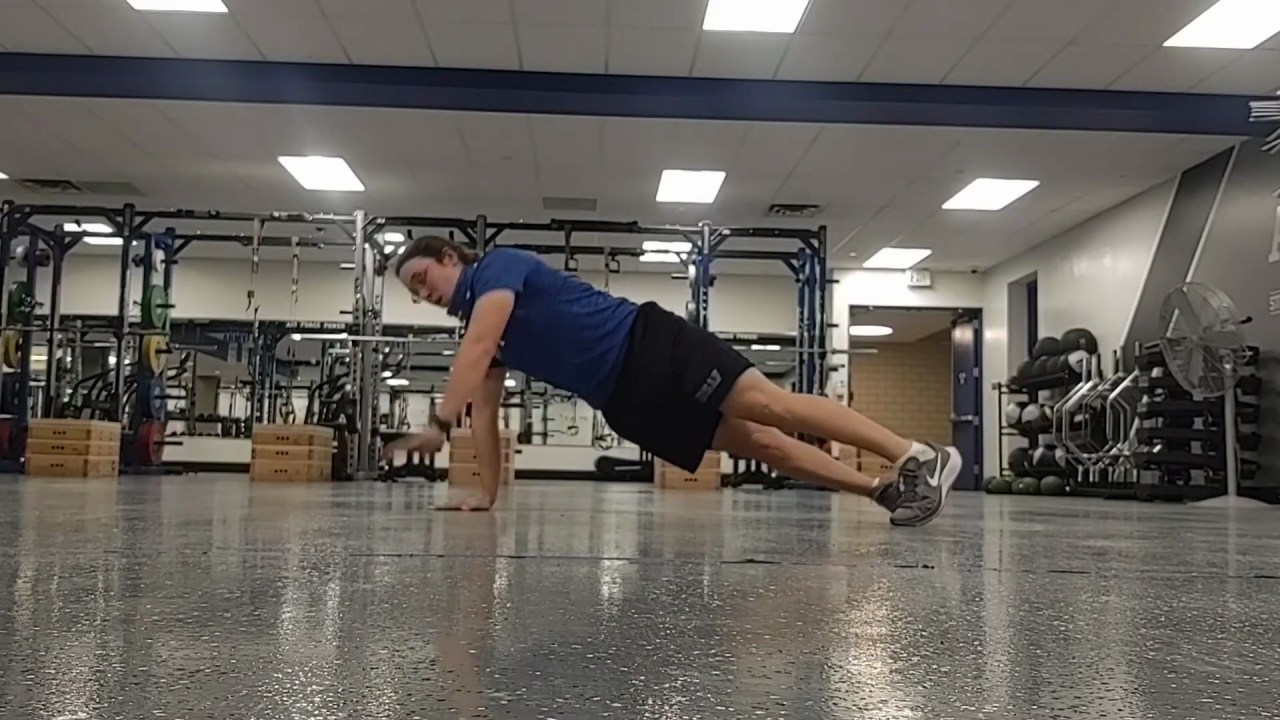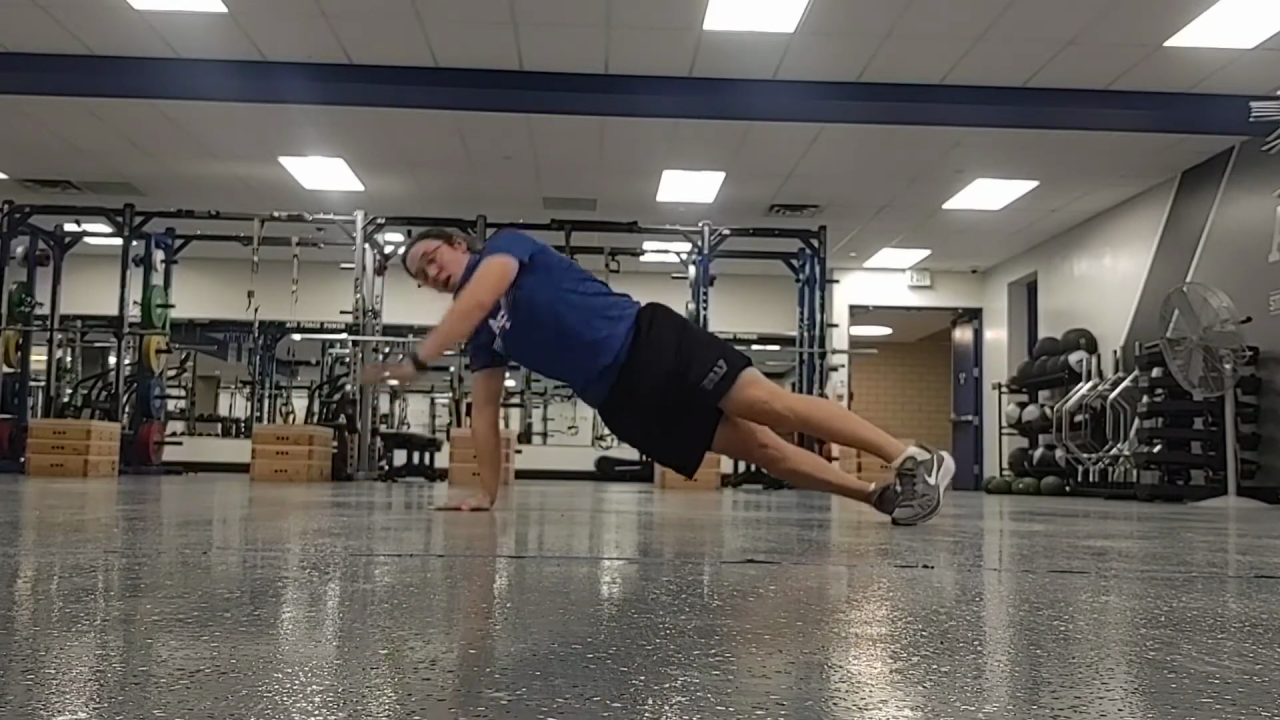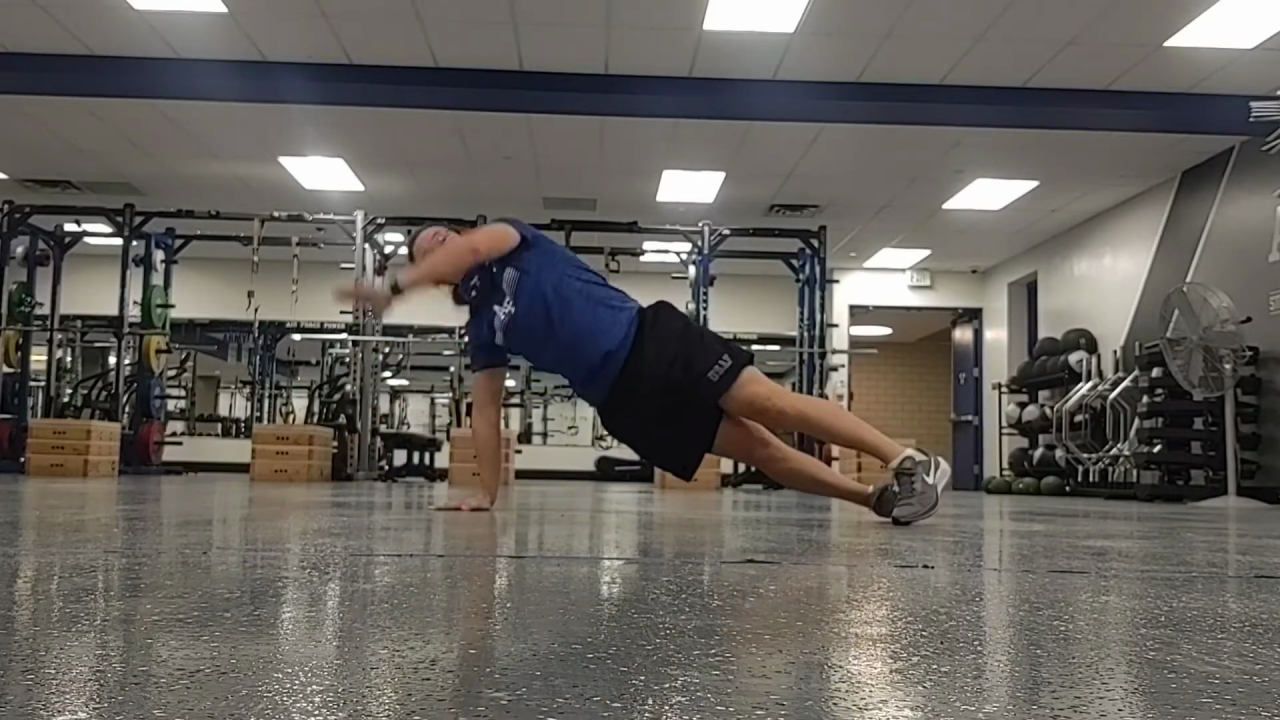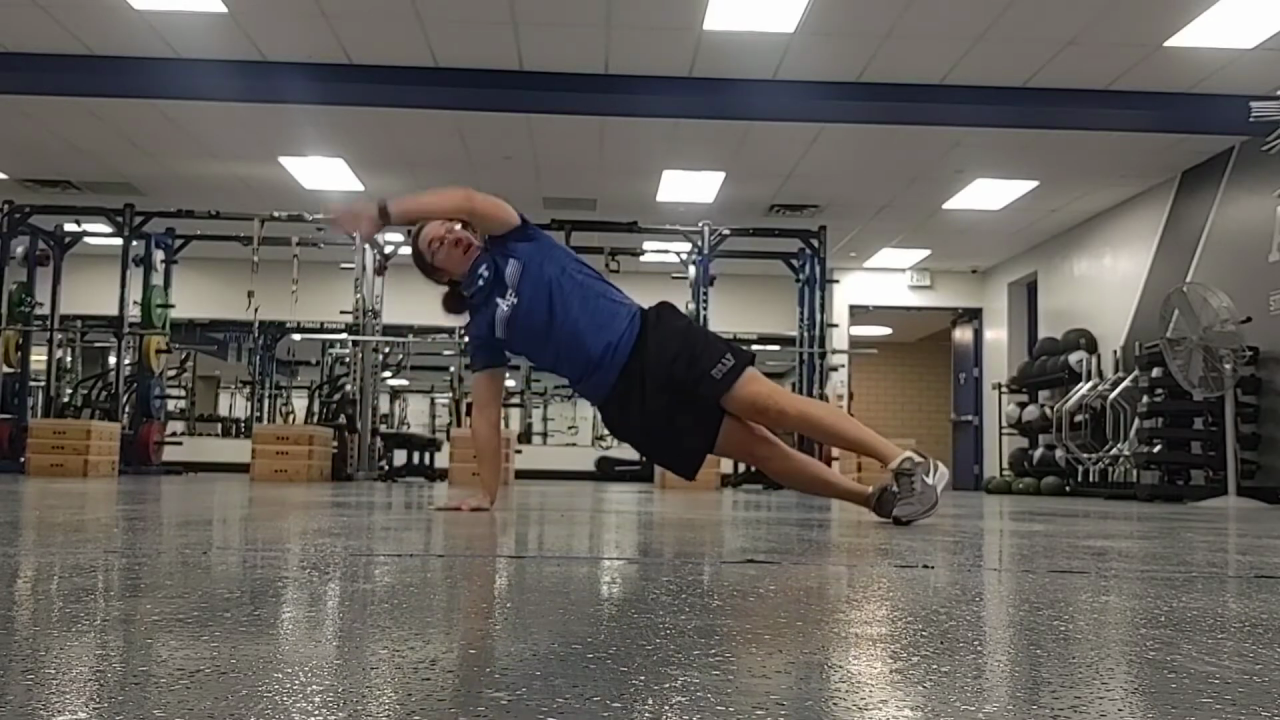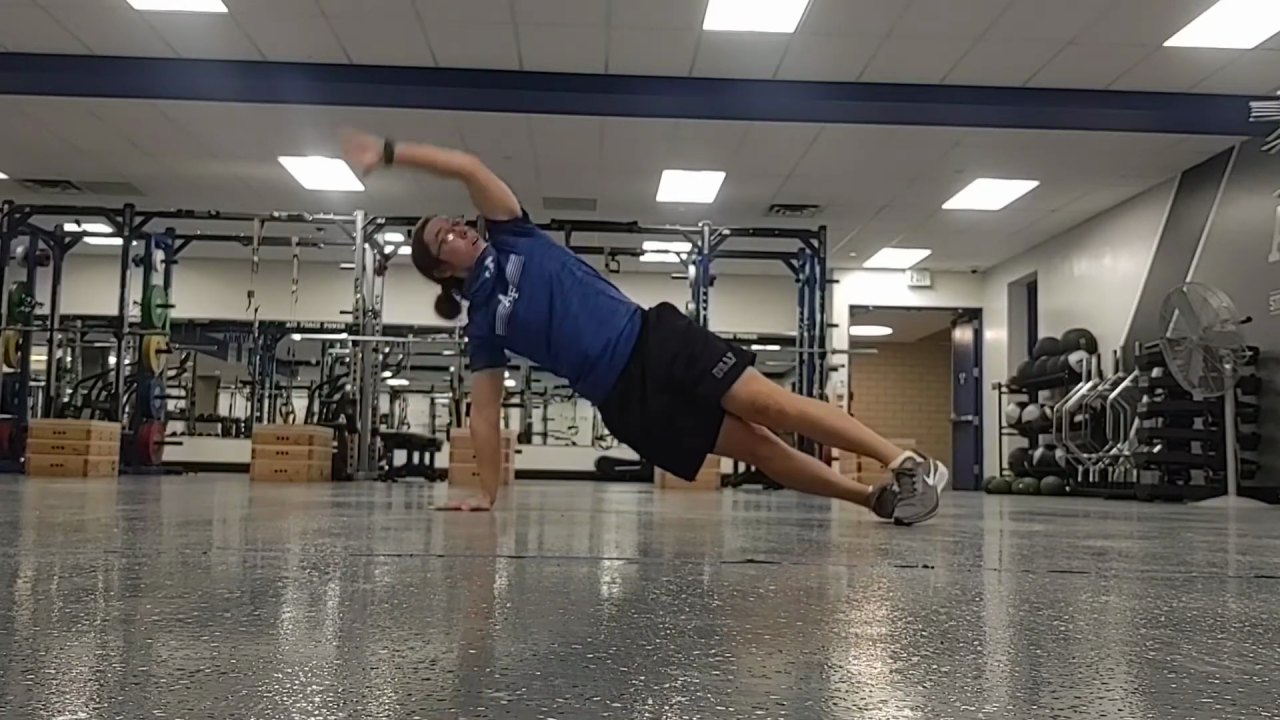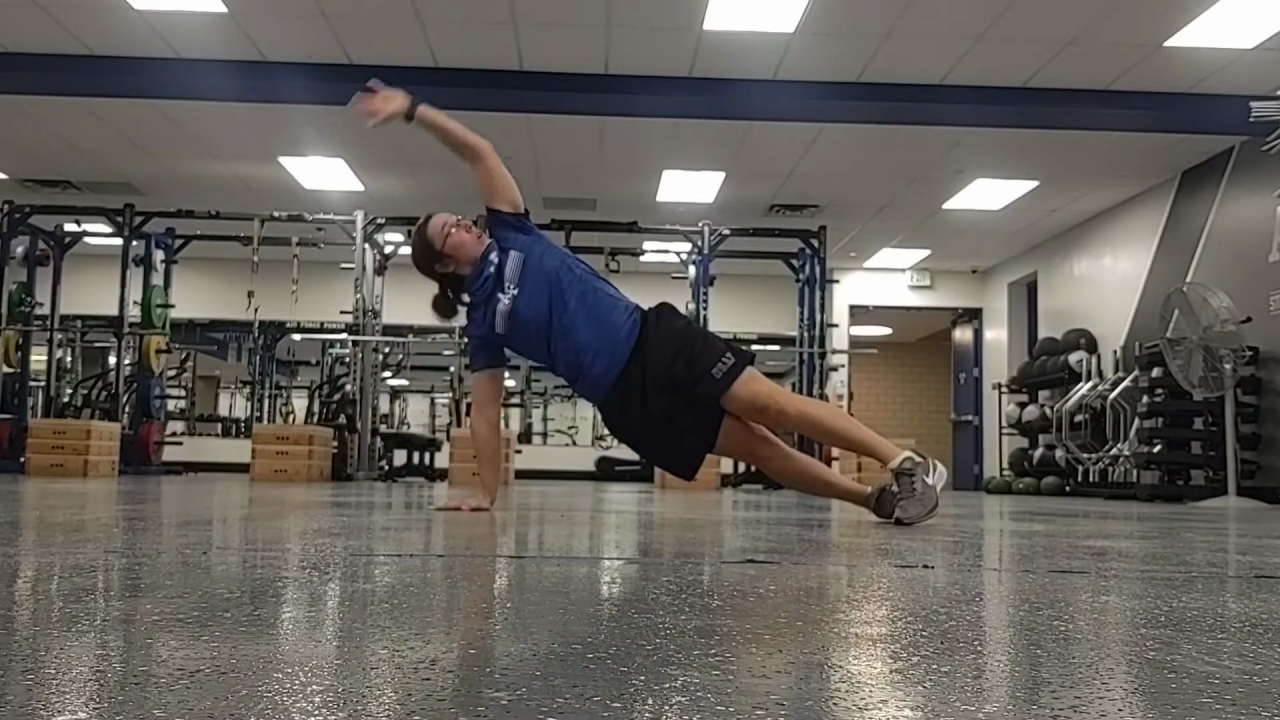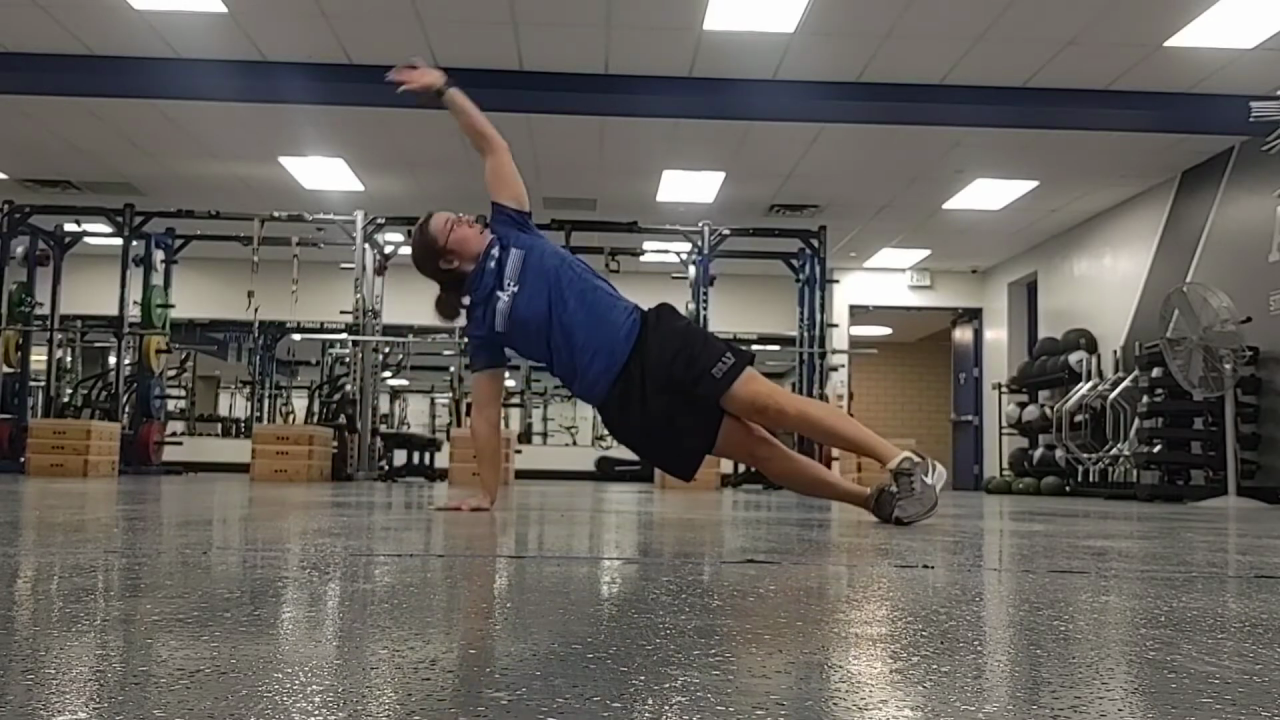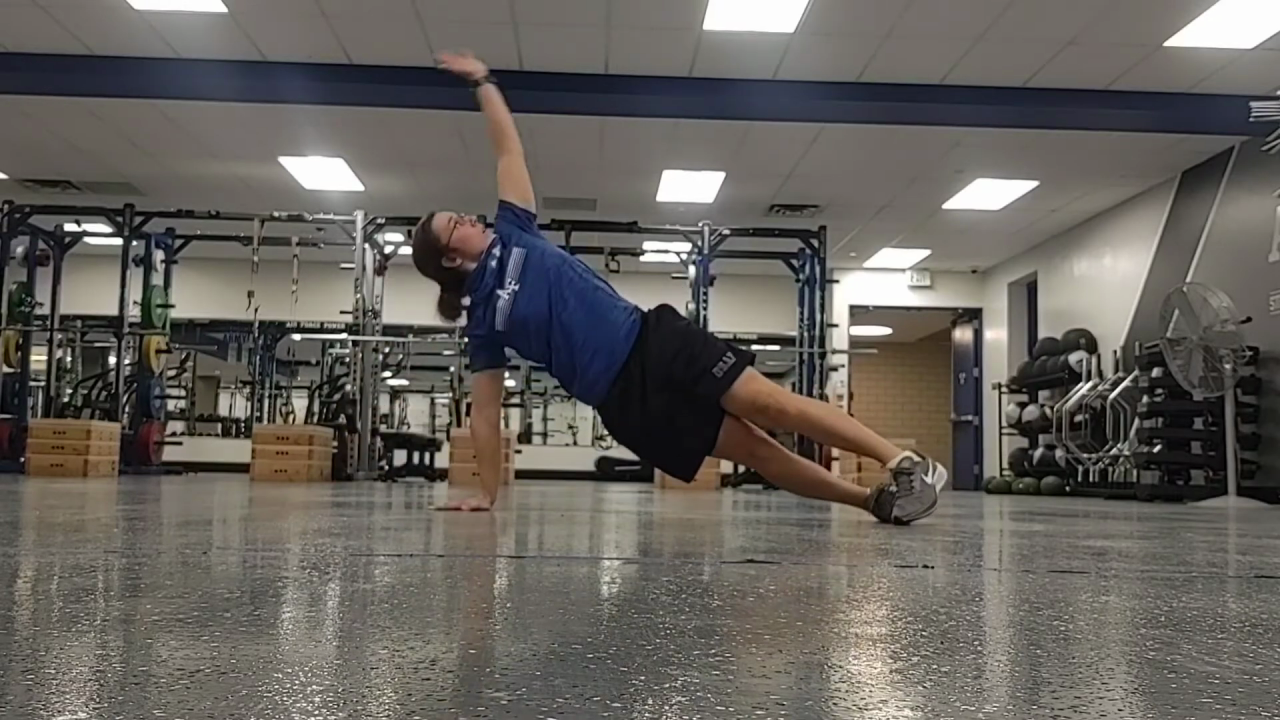
dt=0.1s
person 1, frame 1
left shoulder: (499, 266)
right shoulder: (479, 320)
left elbow: (477, 345)
right elbow: (486, 410)
left wrist: (439, 424)
right wrist: (487, 492)
left hip: (650, 344)
right hip: (627, 399)
left knee: (770, 406)
right knee: (756, 443)
left ankle: (918, 456)
right ankle: (886, 488)
person 1, frame 2
left shoulder: (502, 255)
right shoulder: (486, 336)
left elbow: (481, 292)
right elbow: (485, 413)
left wrist: (417, 360)
right wrist: (488, 493)
left hip: (654, 342)
right hip: (623, 401)
left knee: (770, 403)
right knee: (755, 445)
left ankle: (912, 459)
right ankle: (882, 493)
person 1, frame 3
left shoulder: (515, 245)
right shoulder: (483, 330)
left elbow: (475, 246)
right elbow: (485, 411)
left wrist: (395, 287)
right wrist: (488, 494)
left hip: (653, 340)
right hip: (621, 399)
left knee: (769, 402)
right knee: (754, 447)
left ankle: (908, 461)
right ankle: (879, 495)
person 1, frame 4
left shoulder: (512, 244)
right shoulder: (482, 329)
left elbow: (467, 201)
right elbow: (486, 416)
left wrist: (384, 213)
right wrist: (486, 492)
left hip: (653, 345)
right hip: (623, 402)
left knee: (768, 402)
right knee: (755, 449)
left ankle: (904, 462)
right ankle: (879, 496)
person 1, frame 5
left shoulder: (514, 240)
right shoulder: (484, 325)
left elbow: (468, 168)
right elbow: (485, 413)
left wrist: (389, 151)
right wrist: (487, 493)
left hip: (655, 339)
right hip: (626, 399)
left knee: (770, 405)
right knee: (759, 450)
left ankle: (903, 463)
right ankle: (878, 495)
person 1, frame 6
left shoulder: (512, 235)
right shoulder: (481, 320)
left elbow: (479, 153)
right elbow: (485, 411)
left wrist: (412, 109)
right wrist: (486, 491)
left hip: (653, 339)
right hip: (624, 397)
left knee: (768, 401)
right knee: (754, 447)
left ankle: (905, 464)
right ankle: (874, 495)
person 1, frame 7
left shoulder: (512, 236)
right shoulder: (482, 324)
left elbow: (492, 148)
right elbow: (485, 411)
left wrist: (443, 89)
right wrist: (486, 493)
left hip: (656, 341)
right hip: (627, 403)
left knee: (770, 404)
right knee: (756, 451)
left ankle: (902, 465)
right ankle: (876, 498)
person 1, frame 8
left shoulder: (512, 237)
right shoulder: (483, 325)
left elbow: (508, 149)
right elbow: (485, 412)
left wrist: (482, 80)
right wrist: (487, 494)
left hip: (655, 342)
right hip: (626, 401)
left knee: (770, 404)
right knee: (754, 449)
left ankle: (904, 464)
right ankle: (876, 500)
